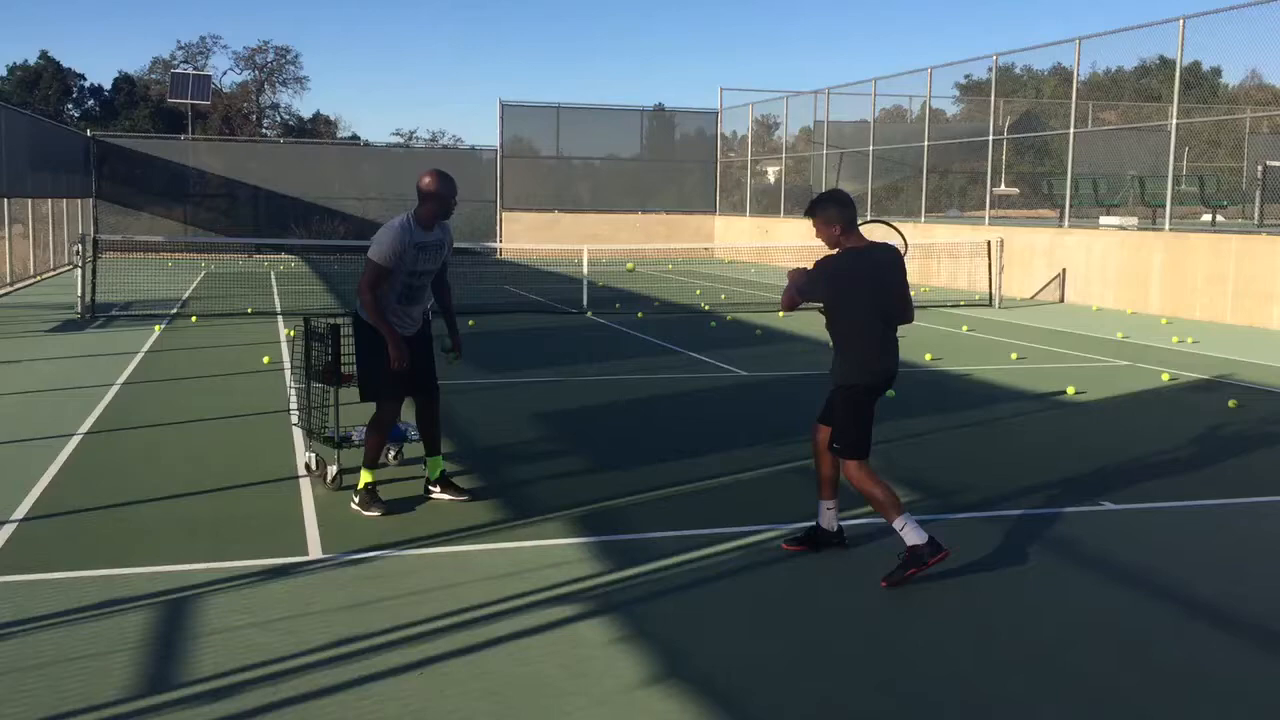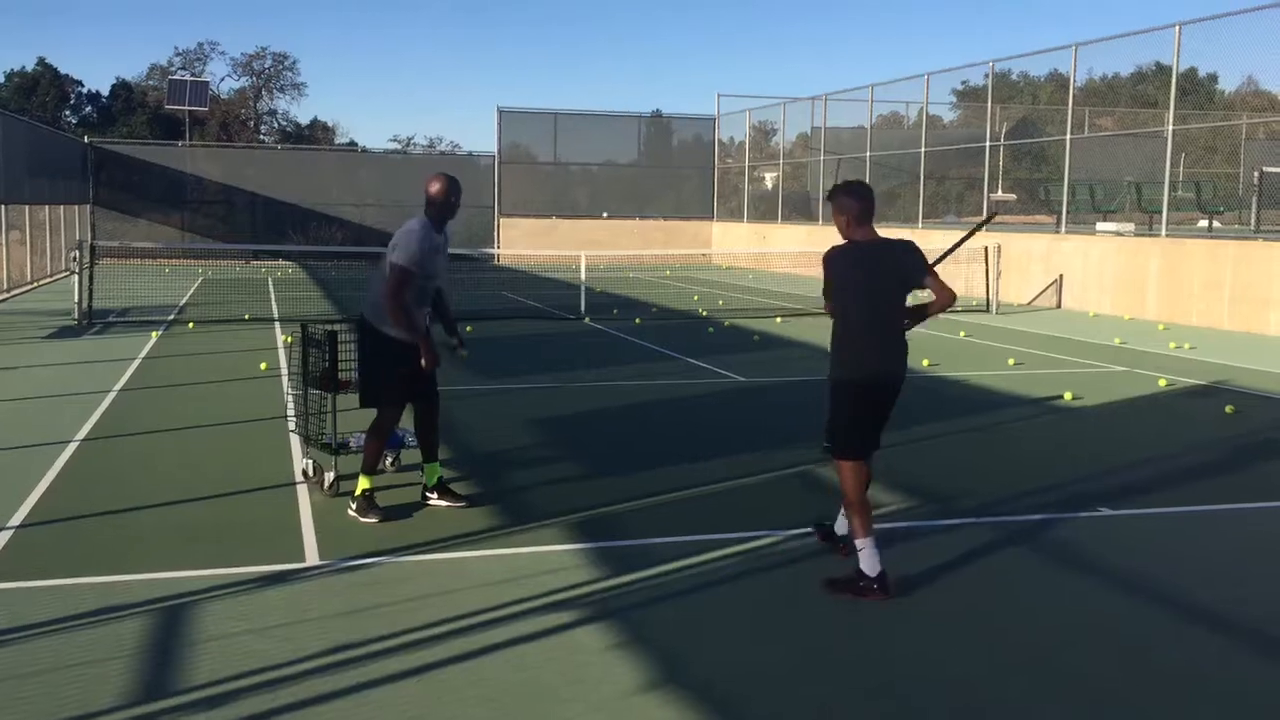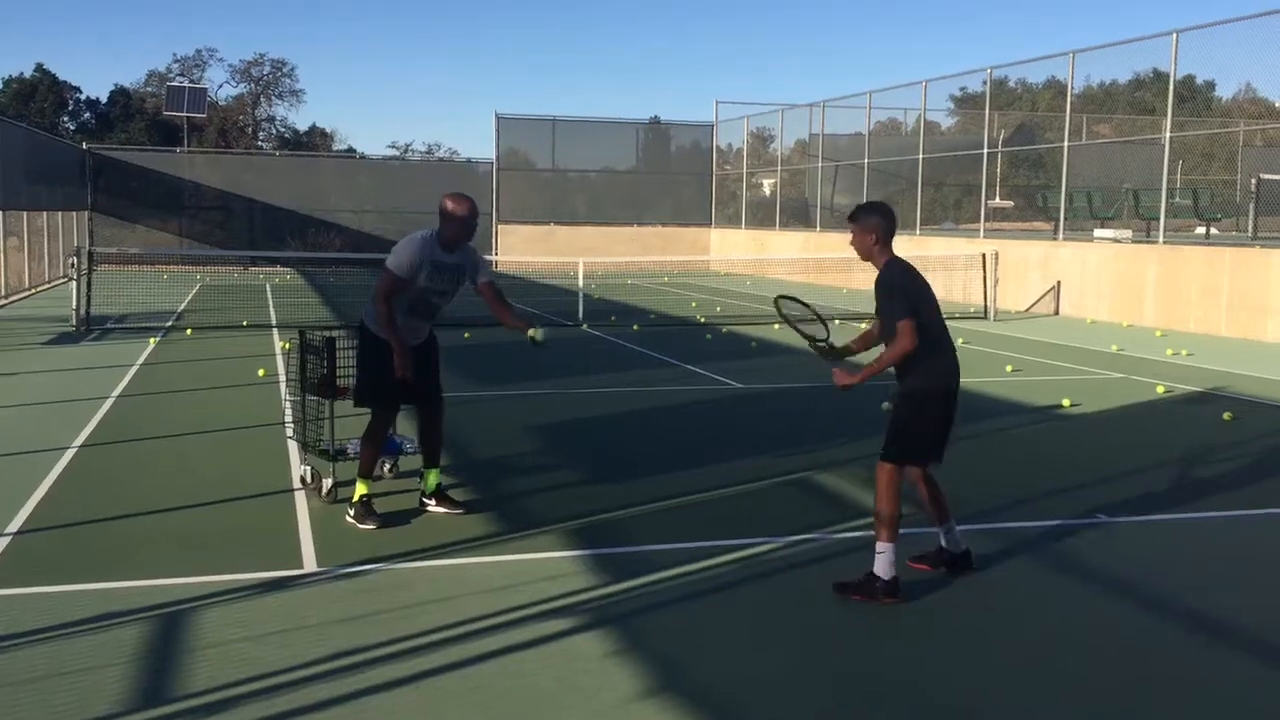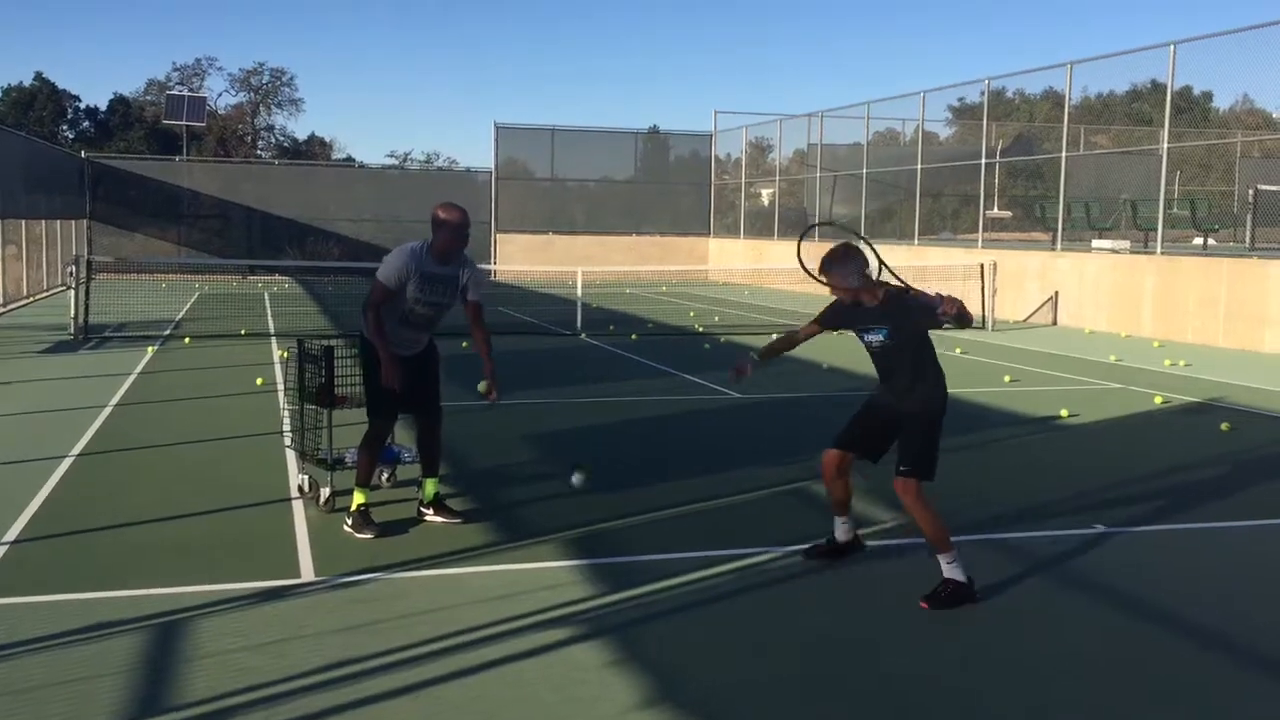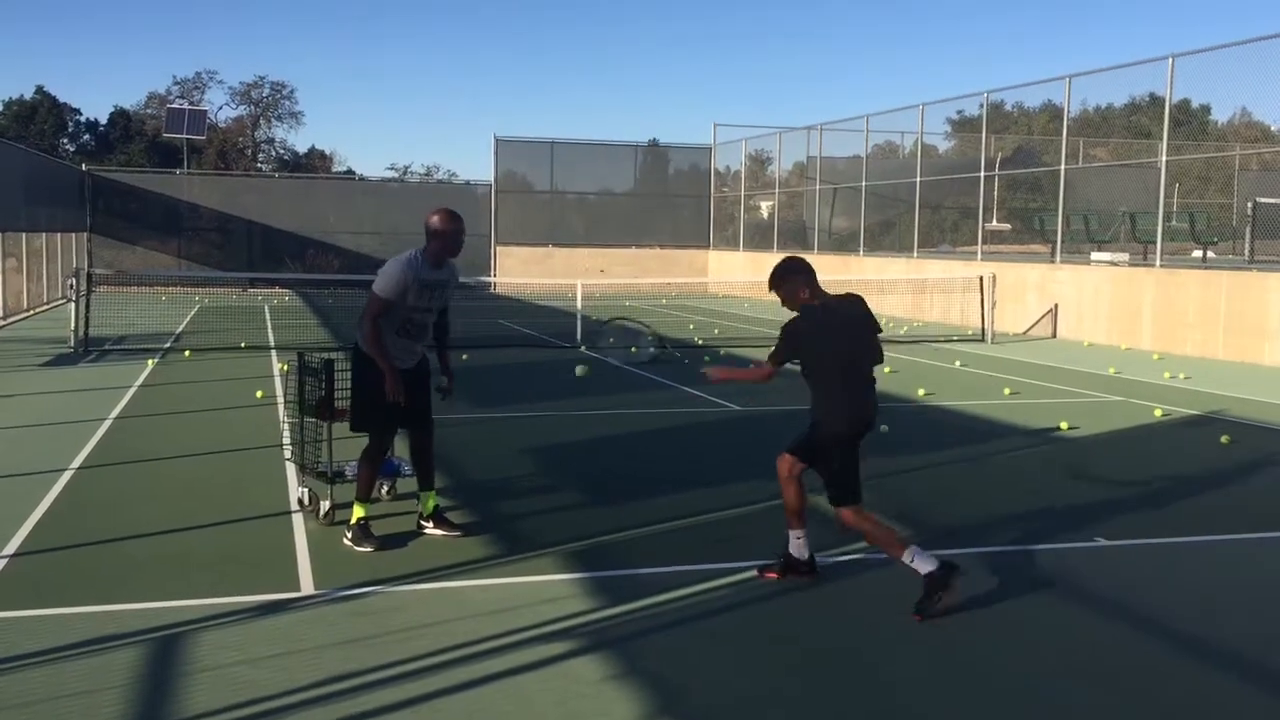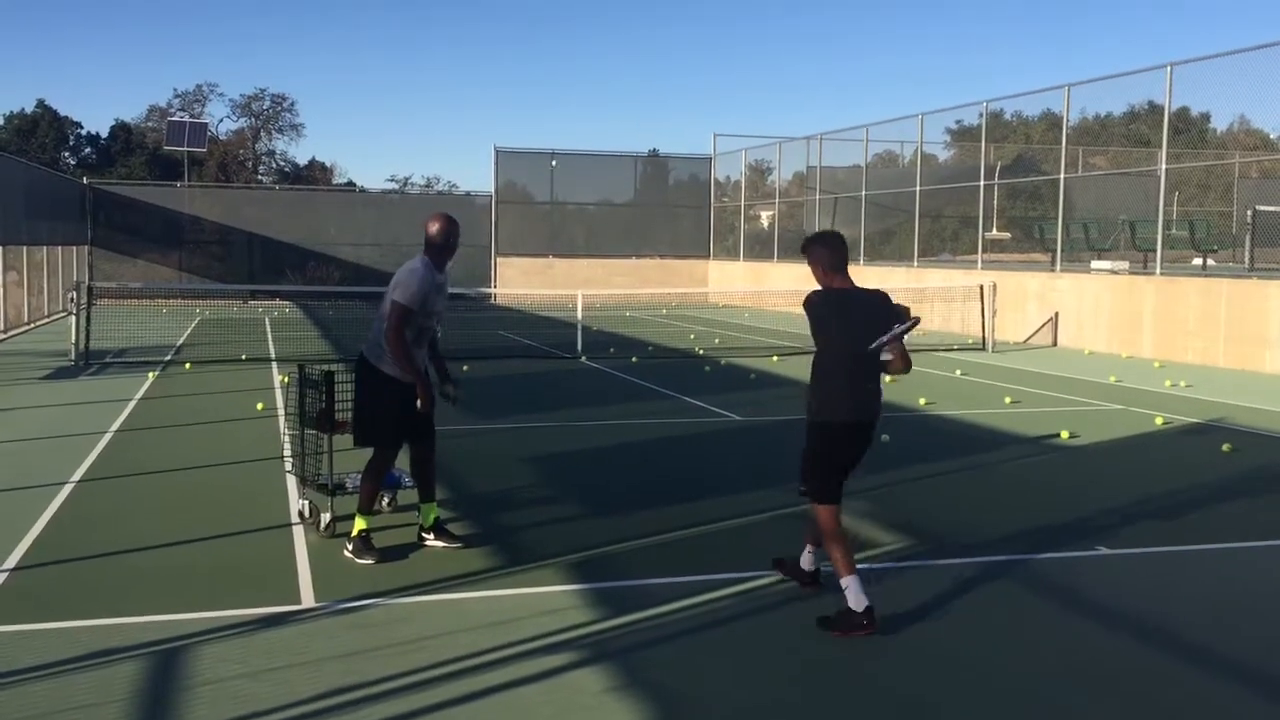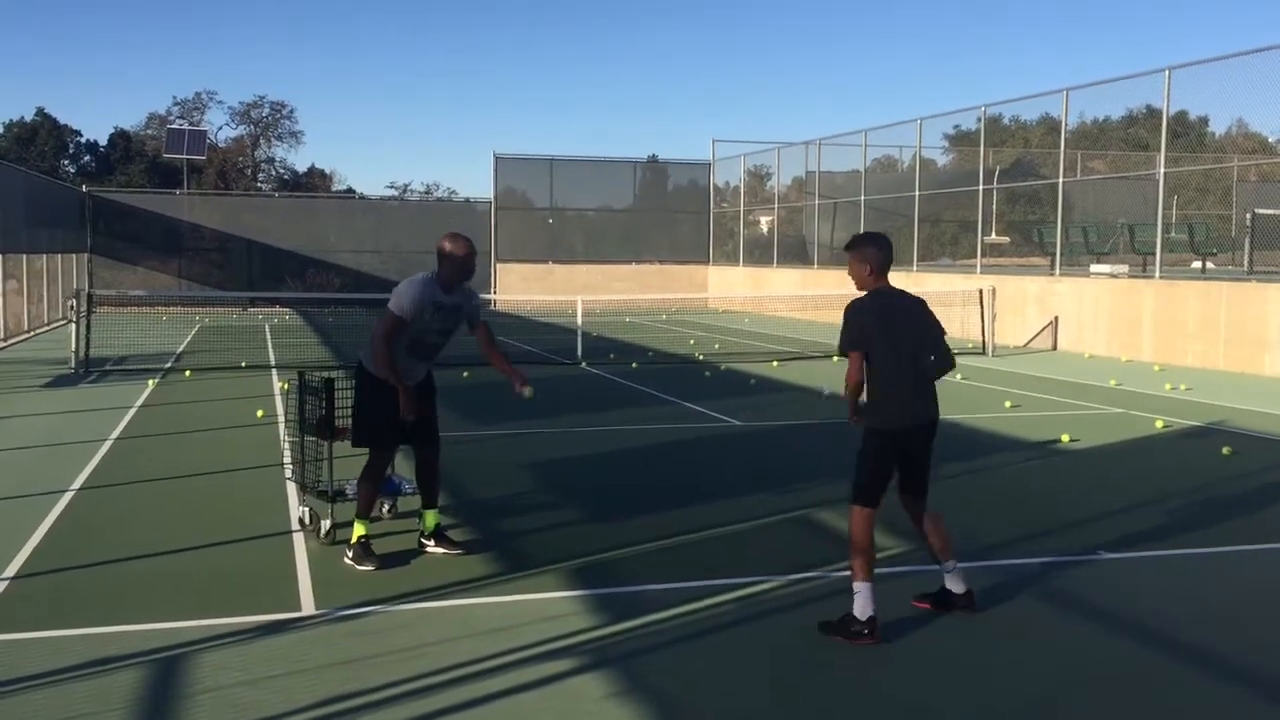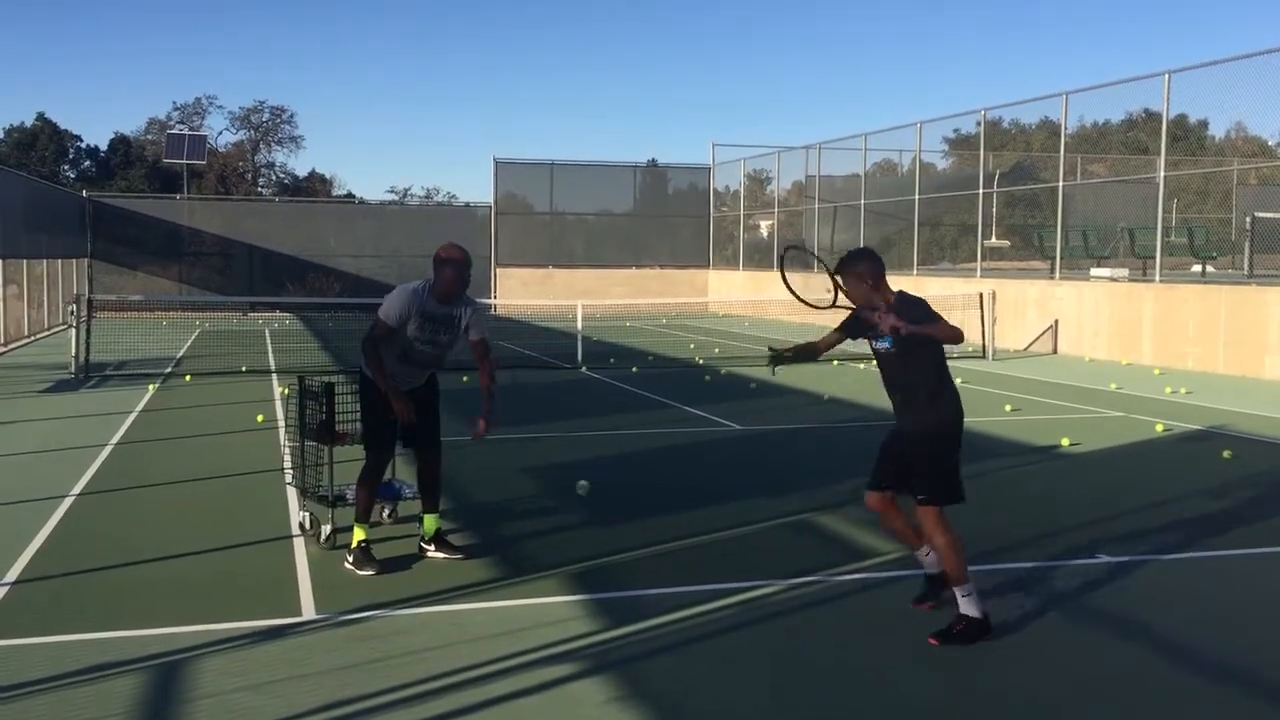
dt=0.4s
person 1, frame 1
left shoulder: (831, 268)
right shoulder: (889, 256)
left elbow: (788, 302)
right elbow: (904, 315)
left wrist: (795, 279)
left hip: (858, 374)
right hip: (880, 367)
left knee: (854, 466)
right knee: (823, 436)
left ankle: (919, 544)
right ankle: (828, 527)
person 1, frame 2
left shoulder: (836, 258)
right shoulder: (904, 252)
right elbow: (946, 296)
right wrist: (917, 313)
left hip: (853, 373)
right hip: (892, 371)
left knee: (848, 463)
right knee: (861, 454)
left ankle: (870, 573)
right ankle: (843, 527)
person 1, frame 3
left shoulder: (893, 279)
right shoulder: (894, 274)
left elbow: (907, 343)
right elbow: (881, 331)
left wrist: (856, 376)
right wrist: (842, 350)
left hip: (928, 383)
right hip: (931, 382)
left knee: (888, 471)
right knee: (916, 467)
left ankle: (882, 577)
right ankle: (953, 549)
person 1, frame 4
left shoulder: (905, 301)
right shoulder: (847, 308)
left elbow: (964, 323)
right elbow: (799, 335)
left wrist: (956, 310)
right wrist: (757, 358)
left hip: (923, 403)
right hip: (886, 399)
left knee: (907, 489)
right knee: (833, 461)
left ankle: (957, 580)
right ankle: (844, 536)
person 1, frame 5
left shoulder: (798, 329)
right shoulder: (855, 305)
left elbow: (765, 373)
right elbow: (876, 356)
left wrist: (719, 374)
left hip: (839, 422)
right hip: (859, 410)
left knee: (848, 512)
right knee: (787, 466)
left ankle: (932, 569)
right ankle: (798, 557)
person 1, frame 6
left shoulder: (816, 304)
right shoulder: (880, 303)
right elbow: (901, 364)
left hip: (828, 417)
right hip: (865, 417)
left knee: (822, 509)
right knee: (826, 495)
left ankle: (859, 609)
right ankle: (807, 565)
person 1, frame 7
left shoulder: (860, 309)
right shoulder: (914, 305)
left elbow: (854, 376)
right elbow: (946, 362)
left wrist: (854, 403)
left hip: (890, 423)
right hip: (924, 418)
left knee: (862, 513)
right knee: (914, 503)
left ankle: (862, 617)
right ankle: (957, 588)
person 1, frame 8
left shoulder: (912, 307)
right shoulder: (865, 314)
left elbow: (954, 336)
right elbow: (823, 346)
left wrist: (904, 327)
right wrist: (786, 355)
left hip: (938, 423)
right hip: (908, 423)
left knee: (930, 516)
right knee: (878, 500)
left ankle: (974, 615)
right ankle: (936, 568)
person 2, frame 1
left shoulder: (443, 234)
right shoulder: (394, 234)
right elbow: (366, 290)
left wrist: (453, 330)
right wrist: (392, 341)
left hip: (416, 327)
right hip: (379, 331)
left knee: (429, 399)
right knee: (389, 407)
left ankle: (435, 477)
right ankle: (364, 487)
person 2, frame 2
left shoulder: (439, 237)
right shoulder: (415, 237)
right elbow: (393, 297)
left wrist: (452, 332)
right wrist: (424, 343)
left hip: (413, 333)
right hip: (385, 335)
left knee: (428, 404)
right knee: (390, 413)
left ankle: (432, 483)
right ankle: (361, 494)
person 2, frame 3
left shoulder: (470, 258)
right shoulder: (415, 248)
left elbow: (495, 302)
right elbow: (381, 297)
left wrist: (529, 329)
right wrist: (399, 348)
left hip: (421, 339)
right hip: (382, 338)
left knee: (432, 409)
right knee: (384, 415)
left ankle: (431, 490)
right ankle: (359, 498)
person 2, frame 4
left shoulder: (468, 270)
right shoulder: (405, 259)
left elbow: (477, 324)
right elbow: (371, 308)
left wrist: (490, 374)
right wrist: (387, 359)
left hip: (421, 349)
right hip: (382, 348)
left knee: (431, 419)
right knee: (382, 424)
left ankle: (429, 500)
right ankle: (357, 509)
person 2, frame 5
left shoulder: (449, 273)
right shoulder: (401, 269)
right elbow: (368, 321)
left wrist: (445, 367)
right wrist: (389, 373)
left hip: (414, 362)
right hip: (376, 362)
left knee: (424, 433)
right knee: (382, 439)
left ankle: (428, 512)
right ankle: (357, 522)
person 2, frame 6
left shoulder: (438, 277)
right shoulder: (417, 276)
right elbow: (393, 334)
left wrist: (442, 373)
right wrist: (421, 382)
left hip: (411, 374)
right hip: (383, 374)
left knee: (424, 444)
right knee: (386, 452)
left ankle: (429, 523)
right ankle: (358, 534)
person 2, frame 7
left shoulder: (467, 298)
right shoulder: (416, 289)
left elbow: (486, 344)
right elbow: (382, 339)
left wrist: (515, 377)
right wrist: (403, 391)
left hip: (418, 379)
right hip: (379, 379)
left knee: (429, 450)
right knee: (382, 456)
left ankle: (429, 530)
right ankle: (358, 539)
person 2, frame 8
left shoulder: (469, 310)
right shoulder: (406, 298)
left elbow: (484, 361)
right elbow: (370, 345)
left wrist: (486, 411)
right wrist: (393, 395)
left hip: (422, 385)
right hip: (381, 384)
left knee: (431, 454)
right knee: (379, 458)
left ankle: (431, 536)
right ankle: (358, 545)
